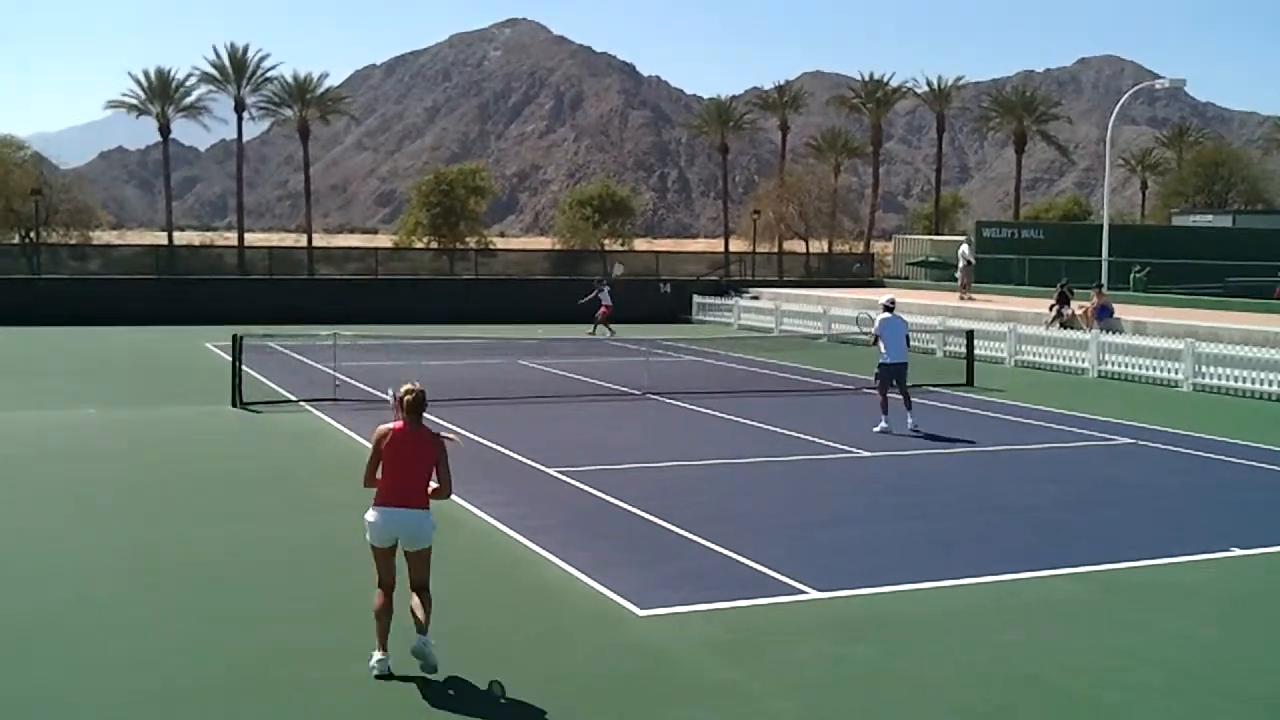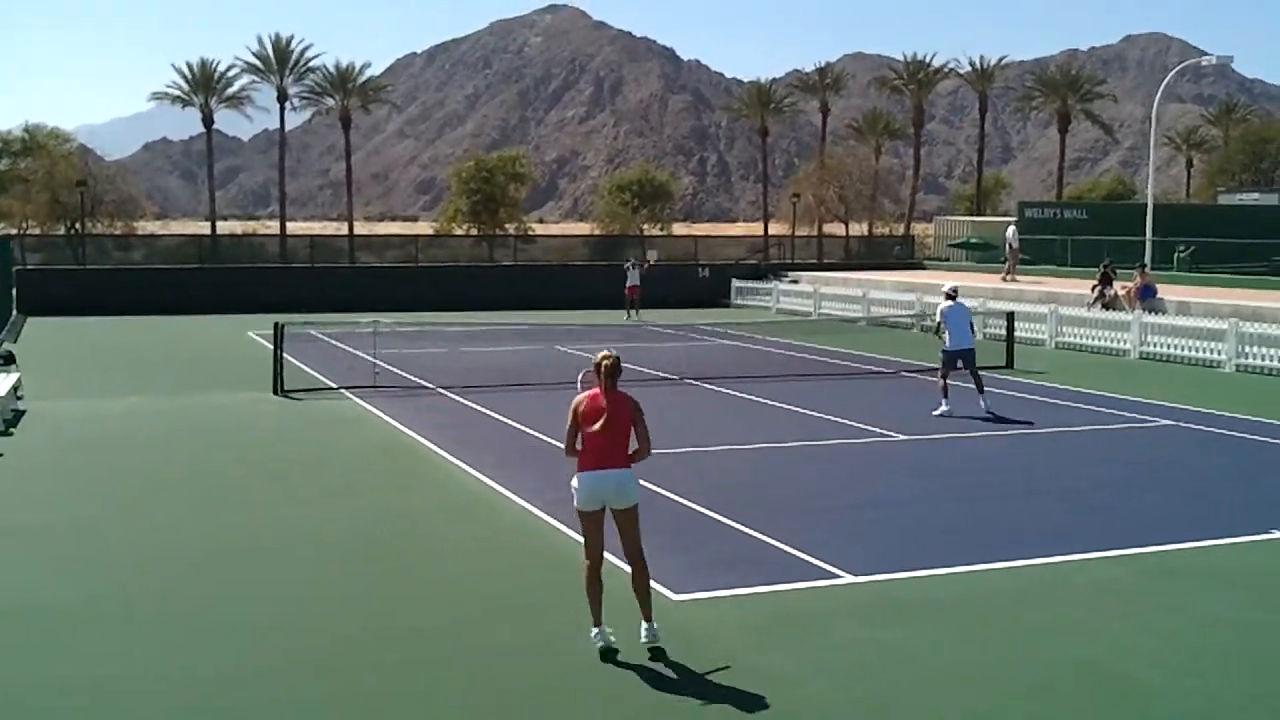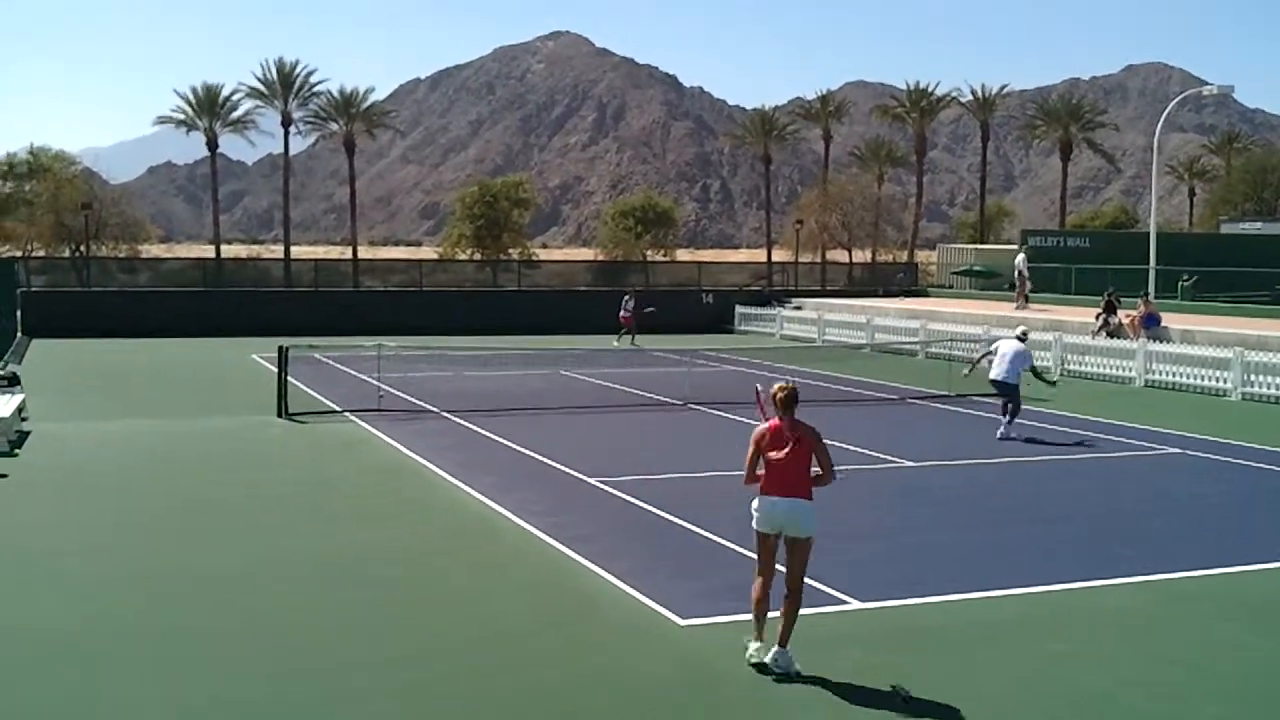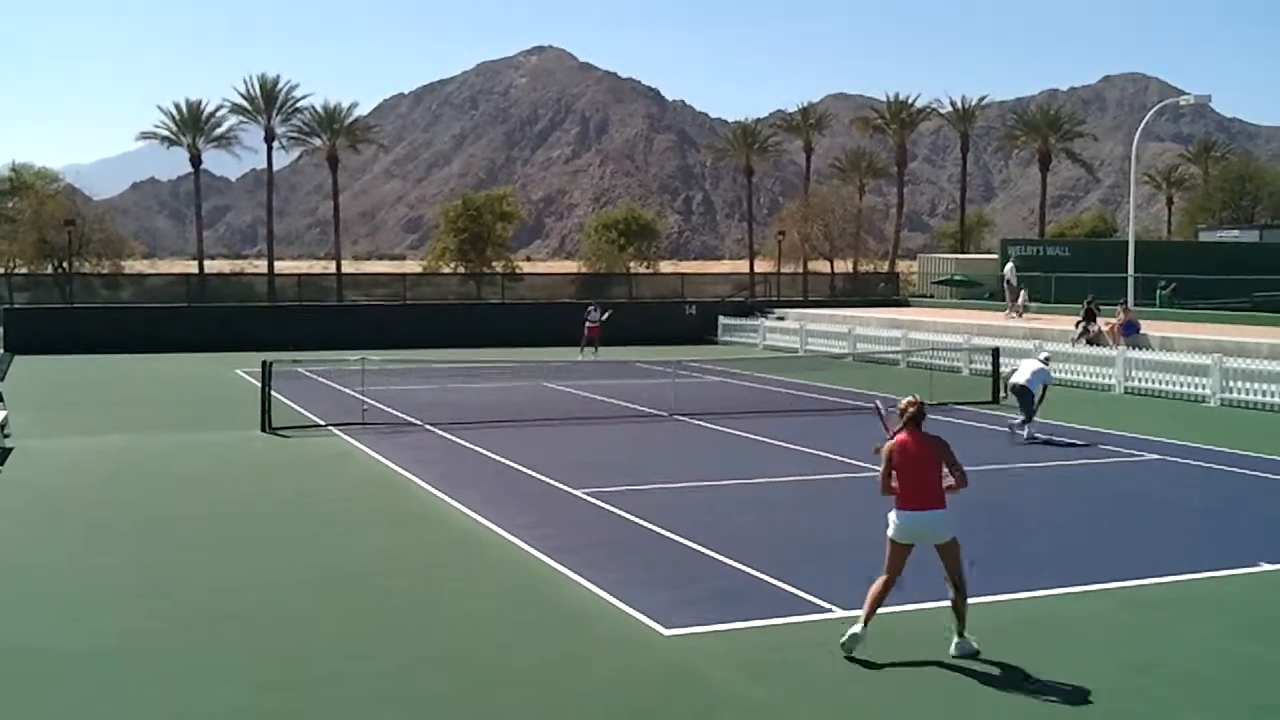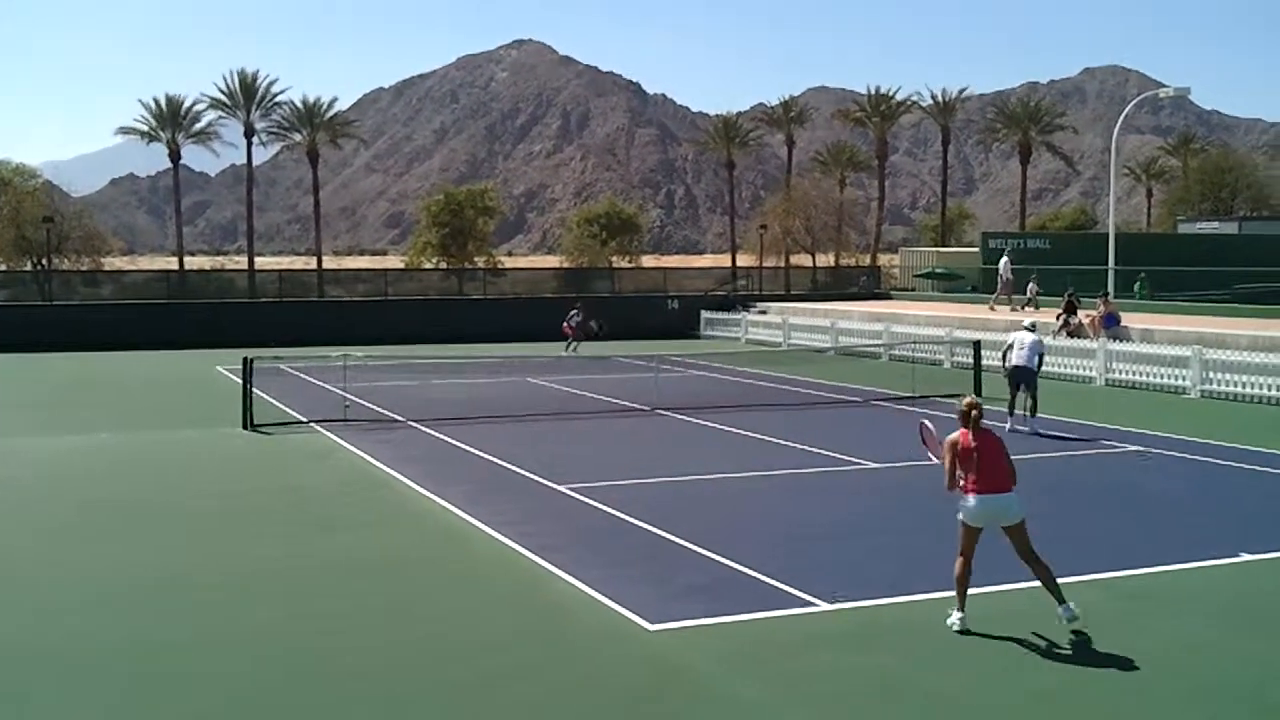
dt=0.5s
person 1, frame 1
left shoulder: (383, 433)
right shoulder: (437, 441)
left elbow: (368, 481)
right elbow: (446, 491)
left hip: (382, 515)
right hip: (417, 519)
left knee: (385, 587)
right knee: (420, 587)
left ankle: (381, 655)
right ankle: (422, 637)
person 1, frame 2
left shoulder: (581, 402)
right shoulder: (630, 404)
left elbow: (575, 449)
right elbow: (645, 449)
left hip: (586, 481)
right hip: (620, 480)
left knee: (594, 560)
right knee: (634, 555)
left ankle: (598, 630)
right ankle: (647, 625)
person 1, frame 3
left shoulder: (761, 432)
right shoulder: (810, 433)
left elbow: (748, 478)
right elbow: (828, 475)
right wrist: (803, 482)
left hip: (768, 505)
right hip: (801, 508)
left knee: (764, 578)
right knee: (794, 585)
left ankle: (757, 643)
right ankle: (780, 652)
person 1, frame 4
left shoulder: (892, 446)
right shoulder: (938, 444)
left elbow: (885, 490)
right elbow: (961, 482)
left hip: (905, 518)
right hip: (937, 517)
left knee: (888, 578)
right knee: (956, 578)
left ankle: (860, 628)
right ankle: (961, 641)
person 1, frame 5
left shoulder: (953, 440)
right shoulder: (995, 438)
left elbow: (950, 484)
right elbow: (1012, 478)
left hip: (976, 502)
right hip: (1007, 499)
left knee: (964, 557)
right knee: (1030, 556)
left ankle: (959, 615)
right ankle: (1064, 606)
